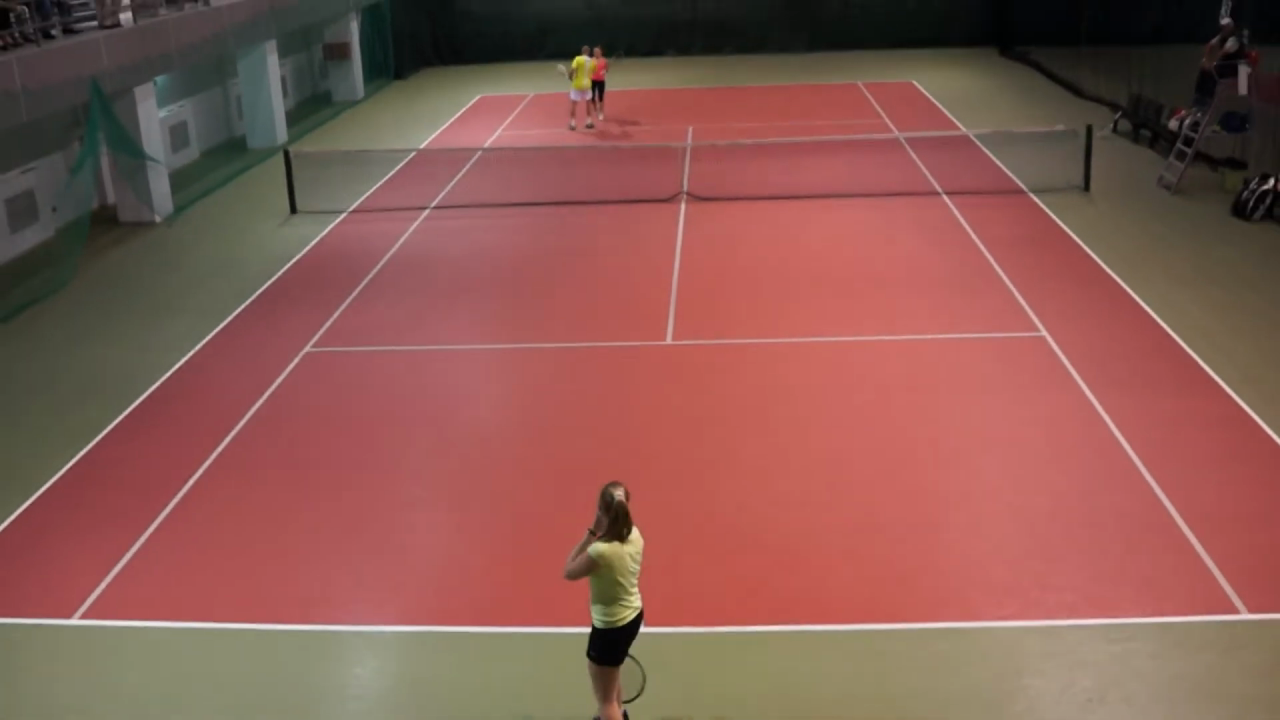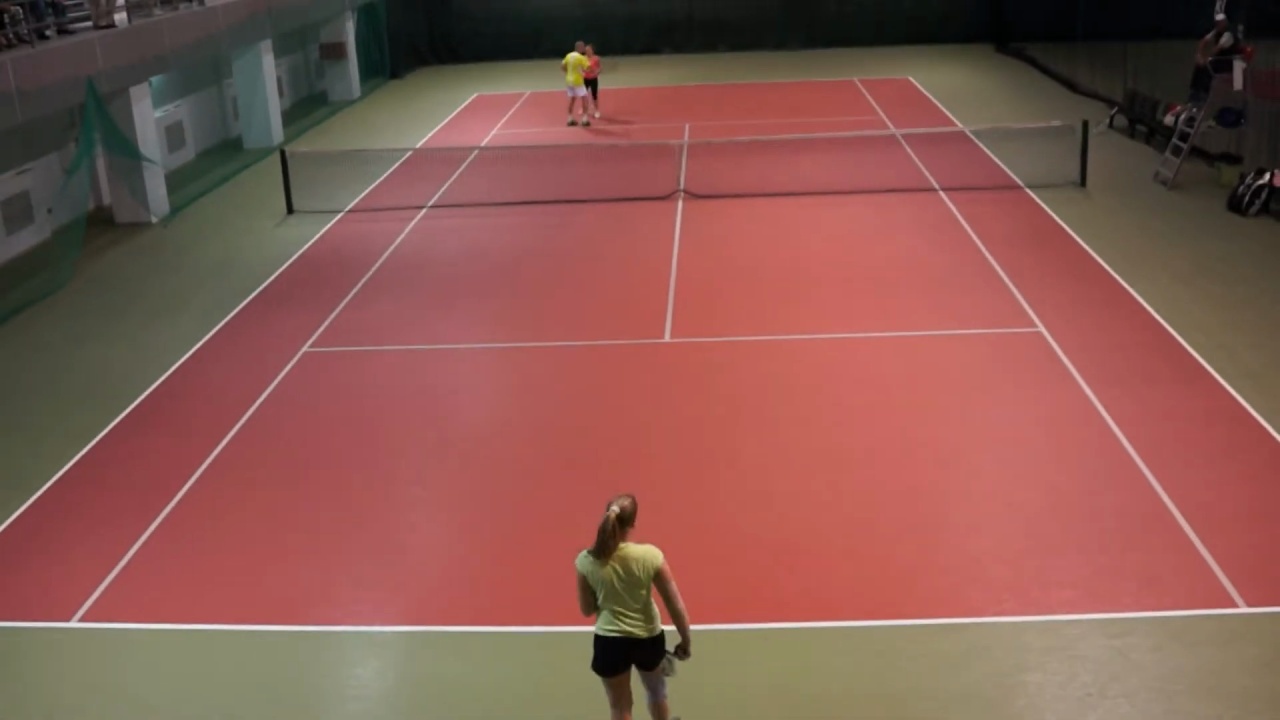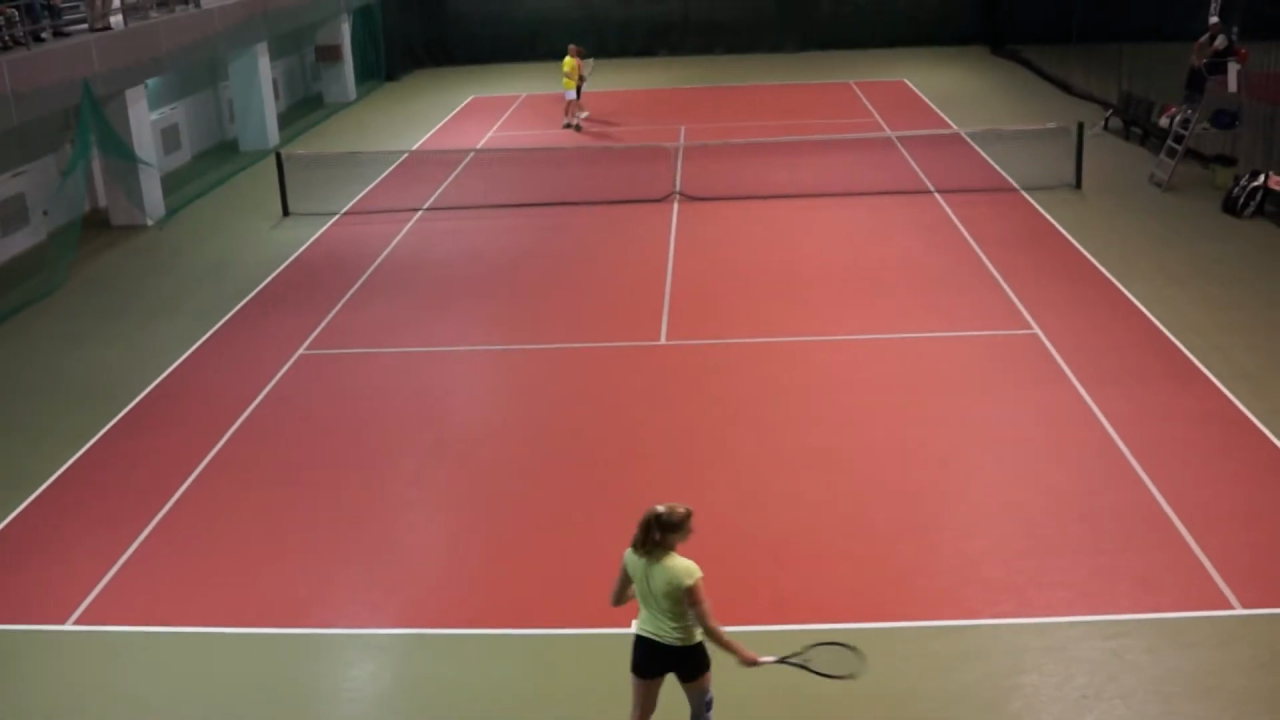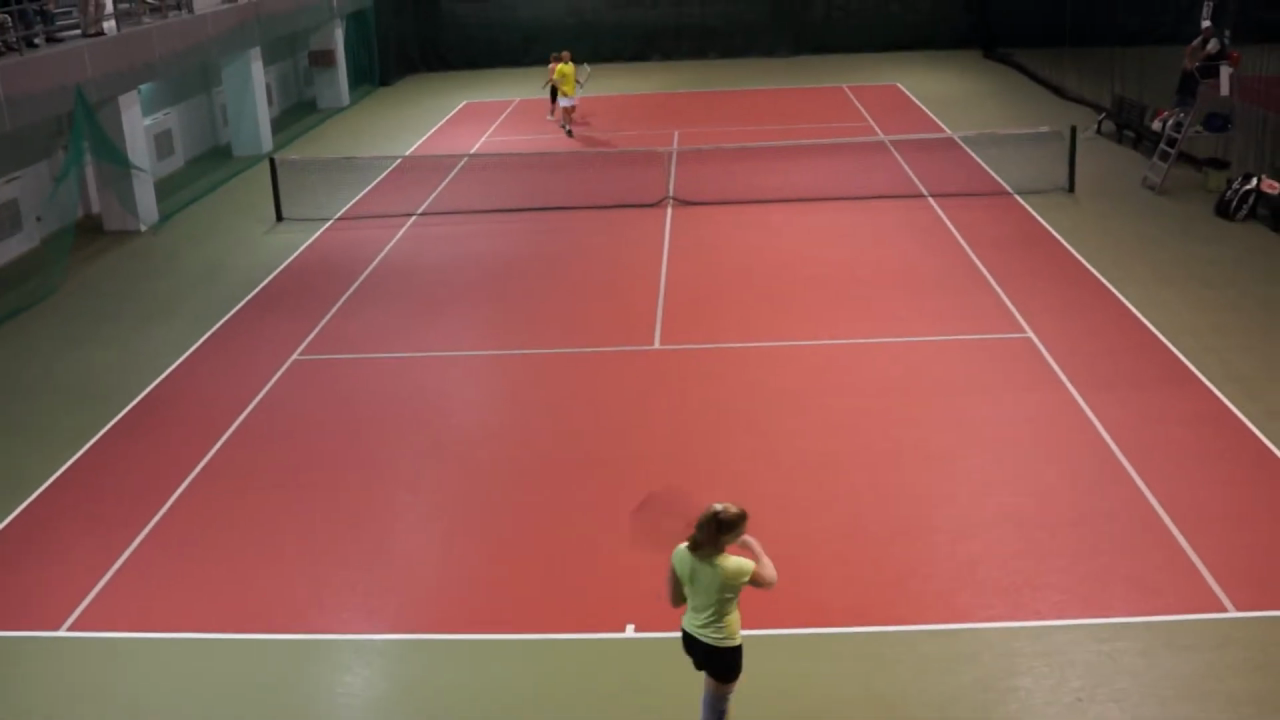
dt=0.4s
person 1, frame 1
left shoulder: (598, 550)
right shoulder: (634, 534)
left elbow: (569, 572)
left wrist: (591, 532)
left hip: (610, 628)
right hip: (634, 617)
left knee: (605, 698)
right knee: (611, 673)
person 1, frame 2
left shoulder: (586, 560)
right shoulder: (650, 556)
left elbow: (587, 610)
right elbow: (677, 609)
right wrist: (686, 641)
left hip: (609, 642)
right hip: (647, 639)
right knee: (656, 692)
person 1, frame 3
left shoulder: (632, 556)
right shoulder: (686, 571)
left elbow: (616, 600)
right elbow: (708, 626)
right wrist: (739, 652)
left hip: (646, 643)
right hip: (685, 649)
person 1, frame 4
left shoulder: (681, 553)
right shoulder: (738, 567)
left elbow: (676, 601)
right elbow: (770, 579)
right wrist: (754, 545)
left hip: (690, 636)
right hip: (721, 646)
left knee: (723, 689)
